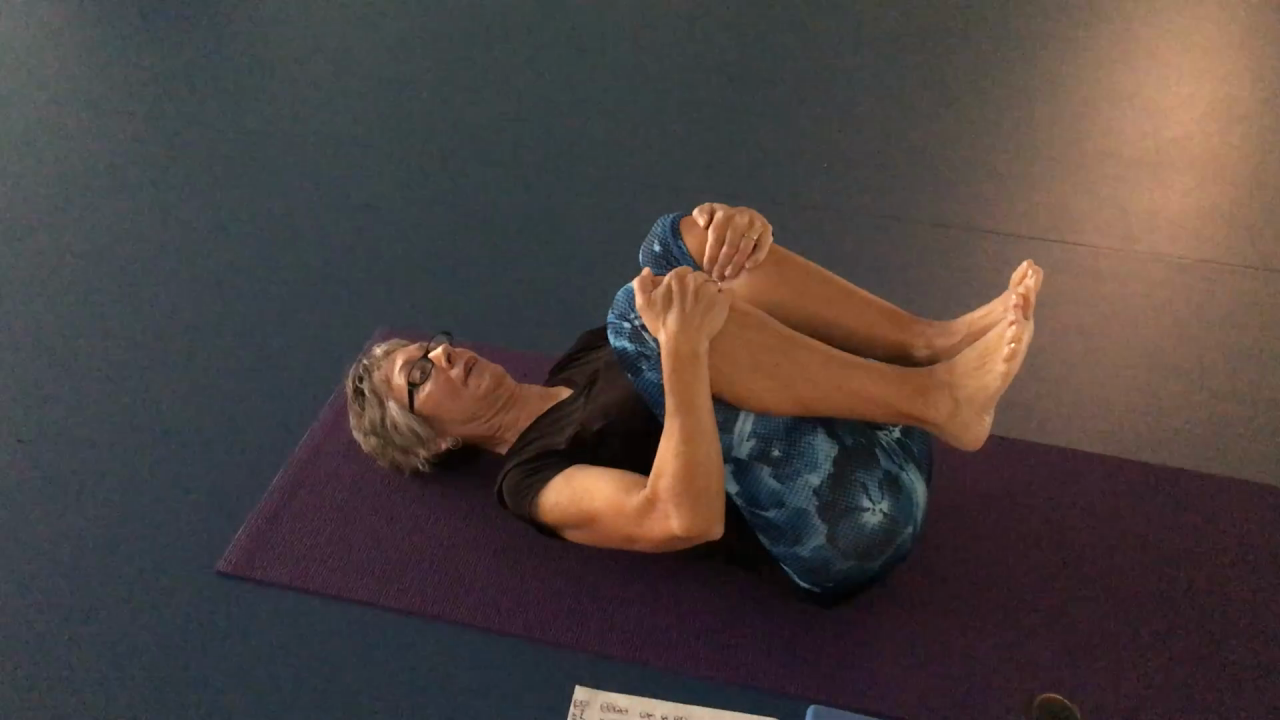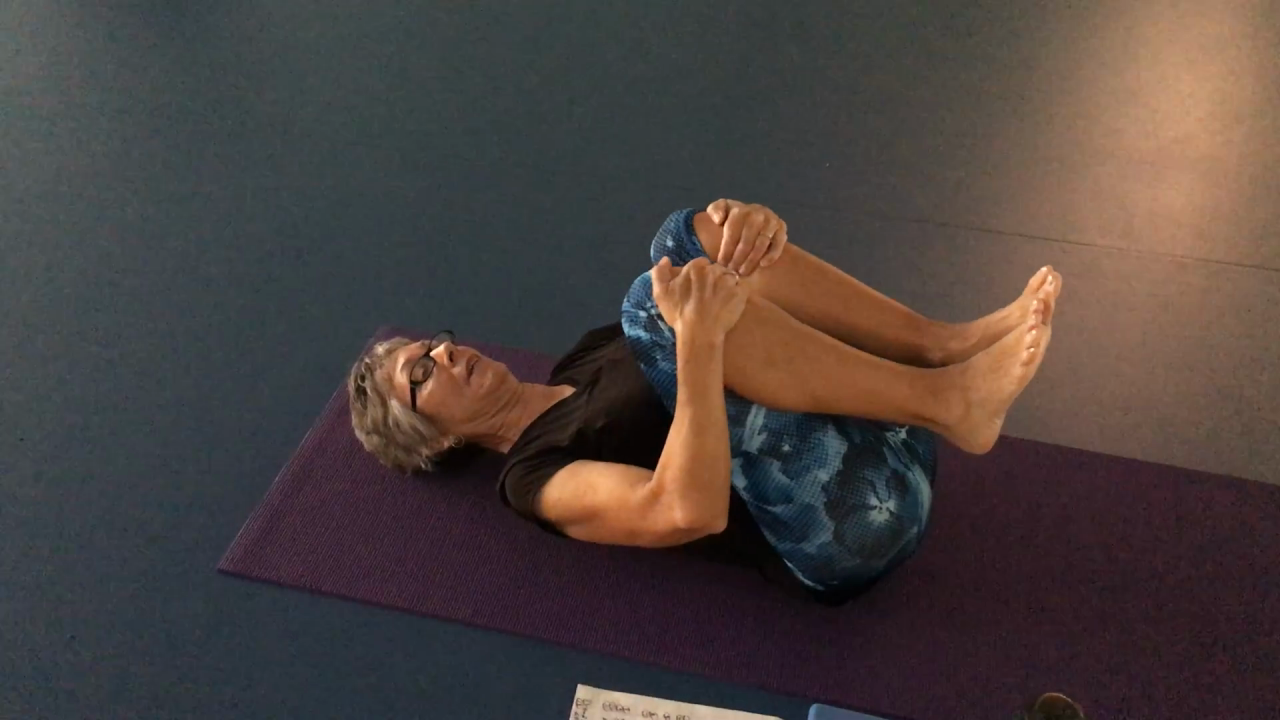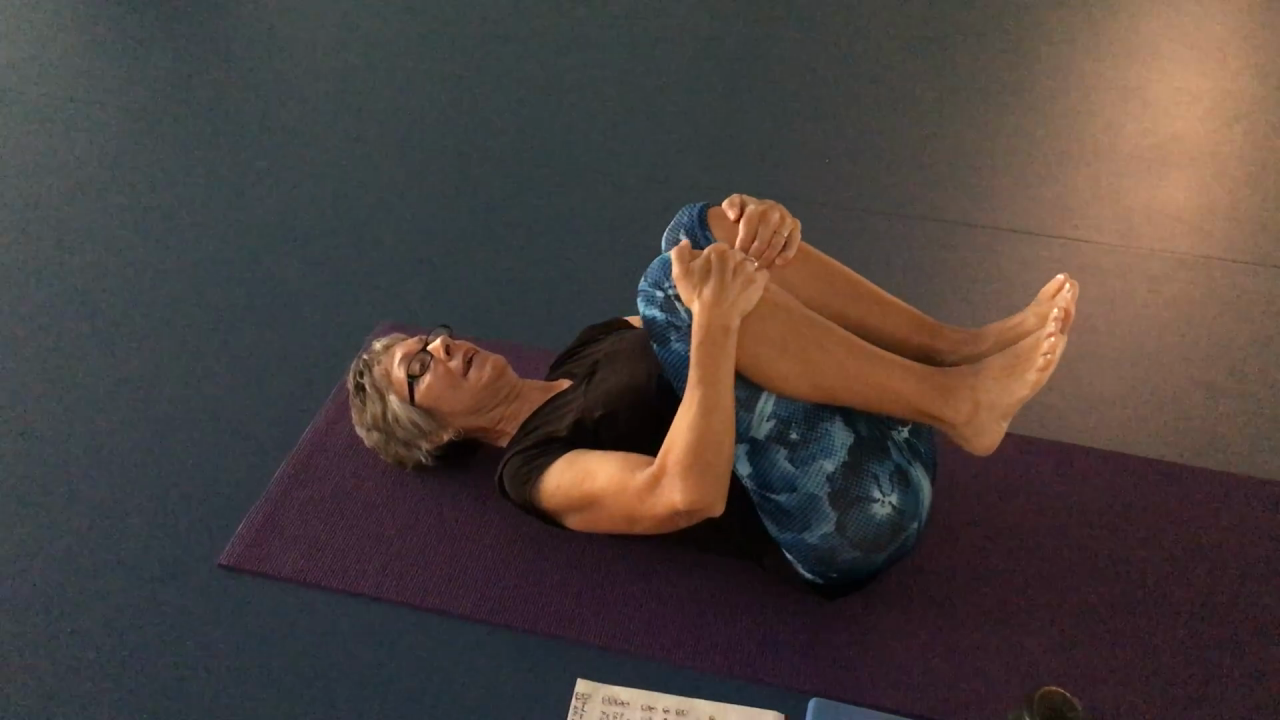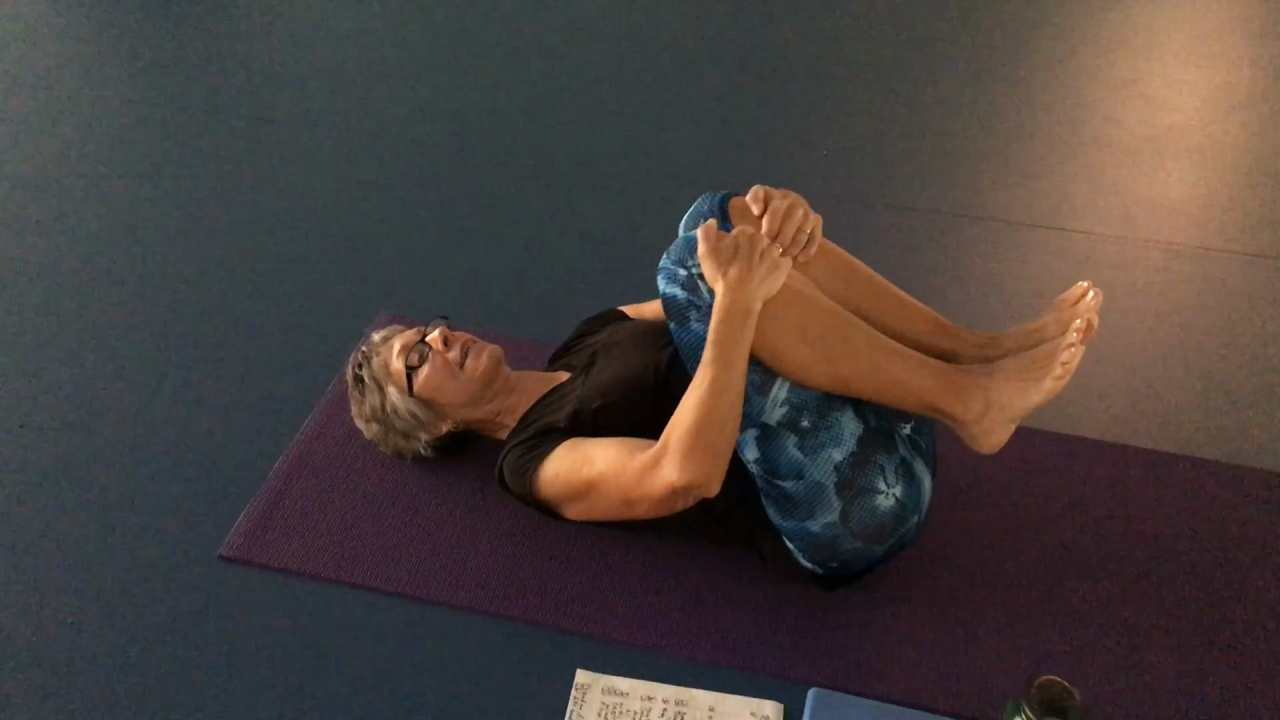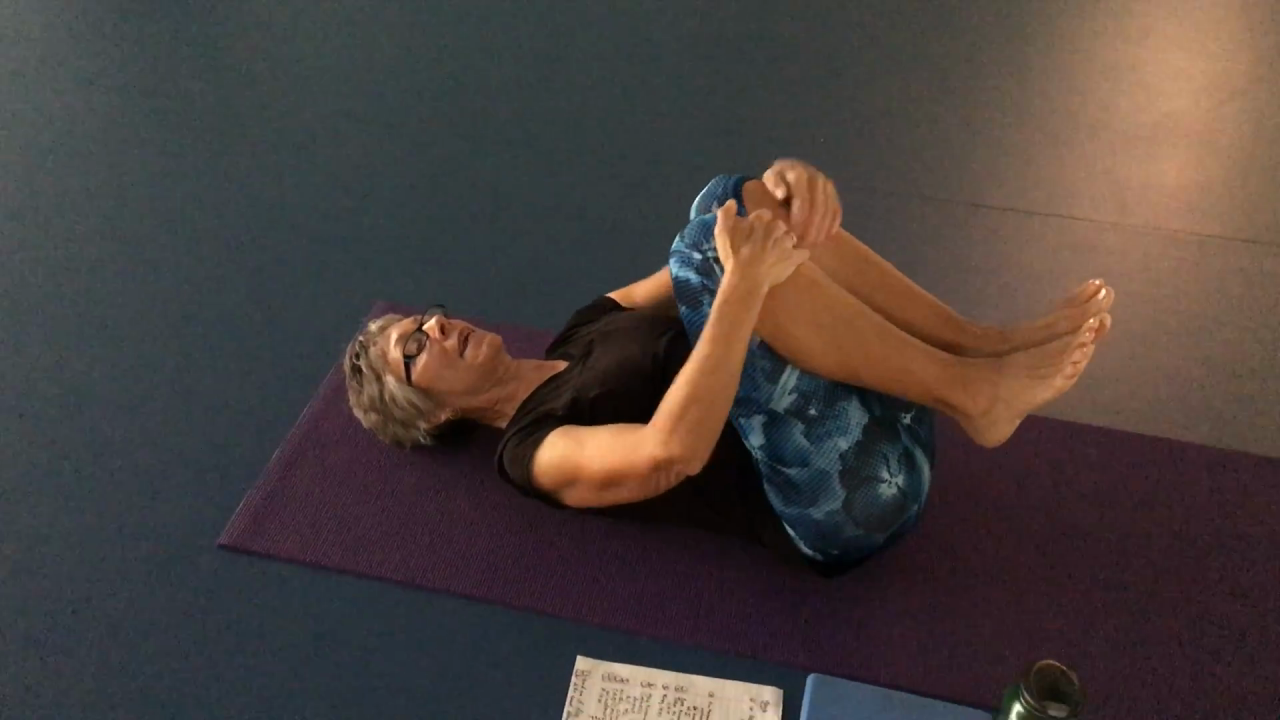
dt=0.3s
person 1, frame 1
left shoulder: (590, 355)
right shoulder: (534, 481)
left elbow: (740, 290)
right elbow: (689, 520)
left wrist: (740, 228)
right wrist: (681, 346)
left hip: (876, 447)
right hip: (845, 527)
left knee: (683, 242)
right knee: (644, 319)
left ankle: (932, 344)
right ankle: (939, 398)
person 1, frame 2
left shoulder: (595, 352)
right shoulder: (538, 479)
right elbow: (692, 512)
left wrist: (749, 224)
right wrist: (697, 337)
left hip: (880, 446)
right hip: (850, 524)
left knee: (696, 239)
right knee: (660, 311)
left ankle: (946, 345)
right ankle: (949, 402)
person 1, frame 3
left shoulder: (593, 344)
right shoulder: (535, 472)
left elbow: (743, 302)
right elbow: (690, 496)
left wrist: (762, 223)
right wrist: (714, 320)
left hip: (880, 444)
right hip: (847, 522)
left knee: (705, 232)
right knee: (674, 288)
left ankle: (958, 348)
right ankle: (956, 402)
person 1, frame 4
left shoulder: (591, 336)
right shoulder: (537, 463)
left elbow: (747, 285)
right elbow: (686, 477)
left wrist: (780, 214)
right wrist: (735, 300)
left hip: (881, 437)
right hip: (848, 511)
left knee: (722, 221)
right knee: (699, 266)
left ankle: (973, 352)
right ankle: (969, 399)
person 1, frame 5
left shoulder: (586, 329)
right shoulder: (532, 456)
left elbow: (731, 238)
right elbow: (670, 455)
left wrist: (780, 184)
right wrist: (740, 284)
left hip: (880, 431)
right hip: (846, 501)
left knee: (730, 212)
right knee: (714, 255)
left ankle: (981, 343)
right ankle: (974, 396)
